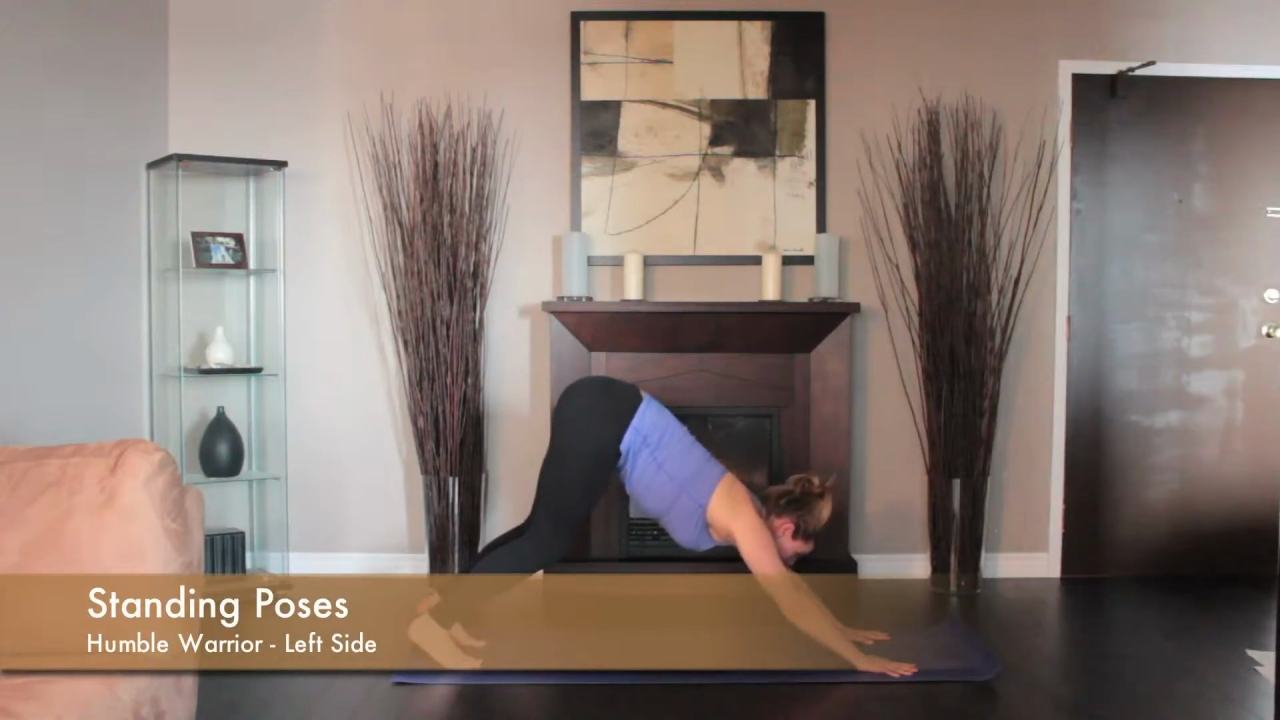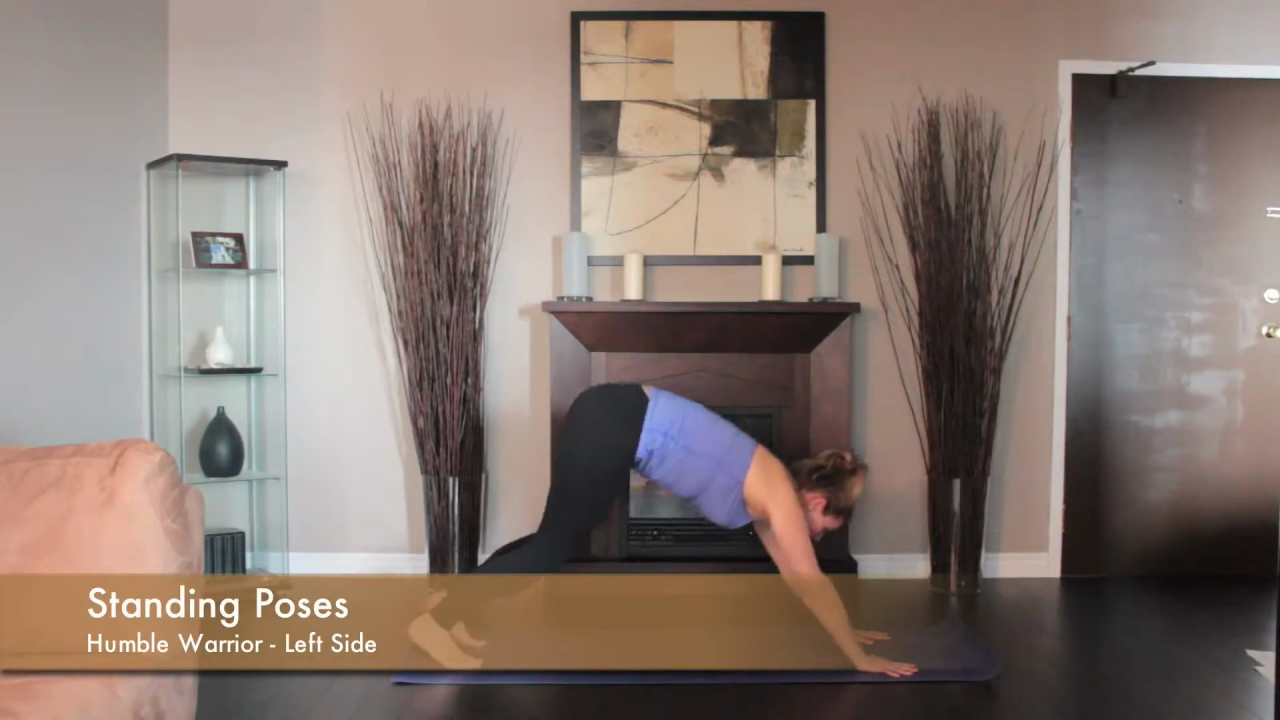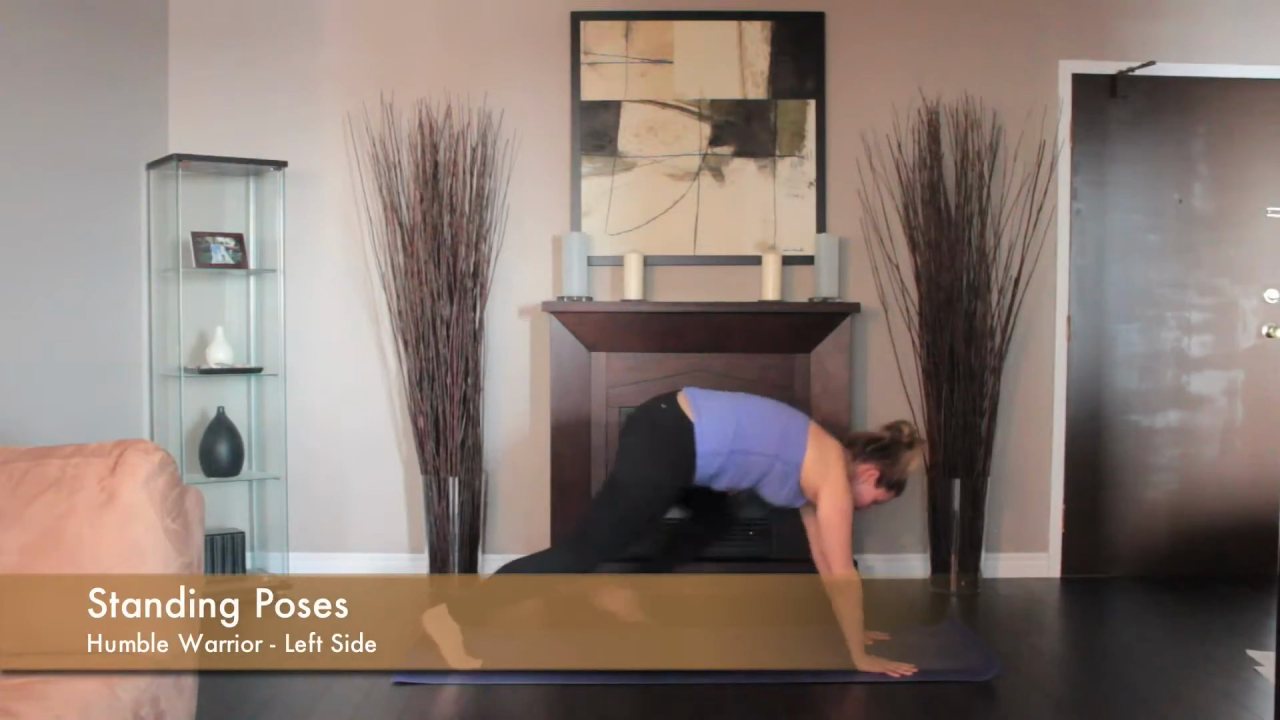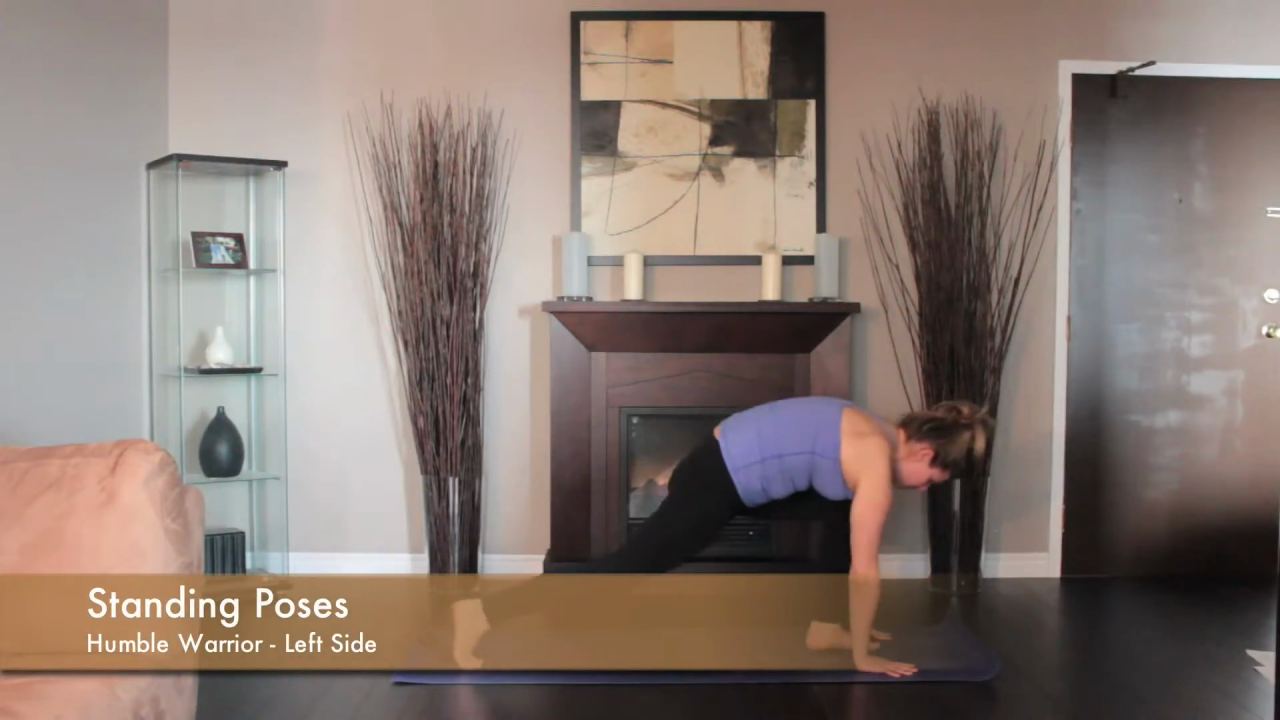
dt=0.4s
person 1, frame 1
left shoulder: (745, 516)
right shoulder: (746, 523)
left elbow: (789, 586)
right elbow: (790, 602)
left wrist: (841, 630)
right wrist: (858, 658)
left hip: (603, 411)
right hip: (602, 419)
left knee: (540, 531)
right knee: (549, 541)
left ankle: (445, 605)
right ankle: (433, 621)
person 1, frame 2
left shoulder: (763, 493)
right shoulder: (781, 494)
left elbow: (795, 574)
right elbow: (814, 583)
left wrist: (842, 629)
right wrist: (859, 657)
left hip: (616, 415)
right hip: (614, 421)
left knee: (558, 538)
right knee: (557, 541)
left ankle: (456, 600)
right ankle: (435, 621)
person 1, frame 3
left shoulder: (819, 460)
right shoulder: (835, 472)
left elbow: (824, 554)
right elbow: (841, 573)
left wrist: (848, 626)
right wrist: (860, 655)
left hip: (669, 419)
right hip: (669, 442)
left knee: (714, 520)
right knee: (589, 546)
right ankle: (449, 616)
person 1, frame 4
left shoulder: (875, 436)
right shoulder: (878, 460)
left elbow: (857, 555)
right elbow: (864, 567)
left wrist: (855, 626)
right wrist: (862, 654)
left hip: (730, 467)
right hip: (715, 480)
left knee: (844, 508)
right knee: (629, 566)
left ankle: (823, 625)
right ankle: (480, 613)
